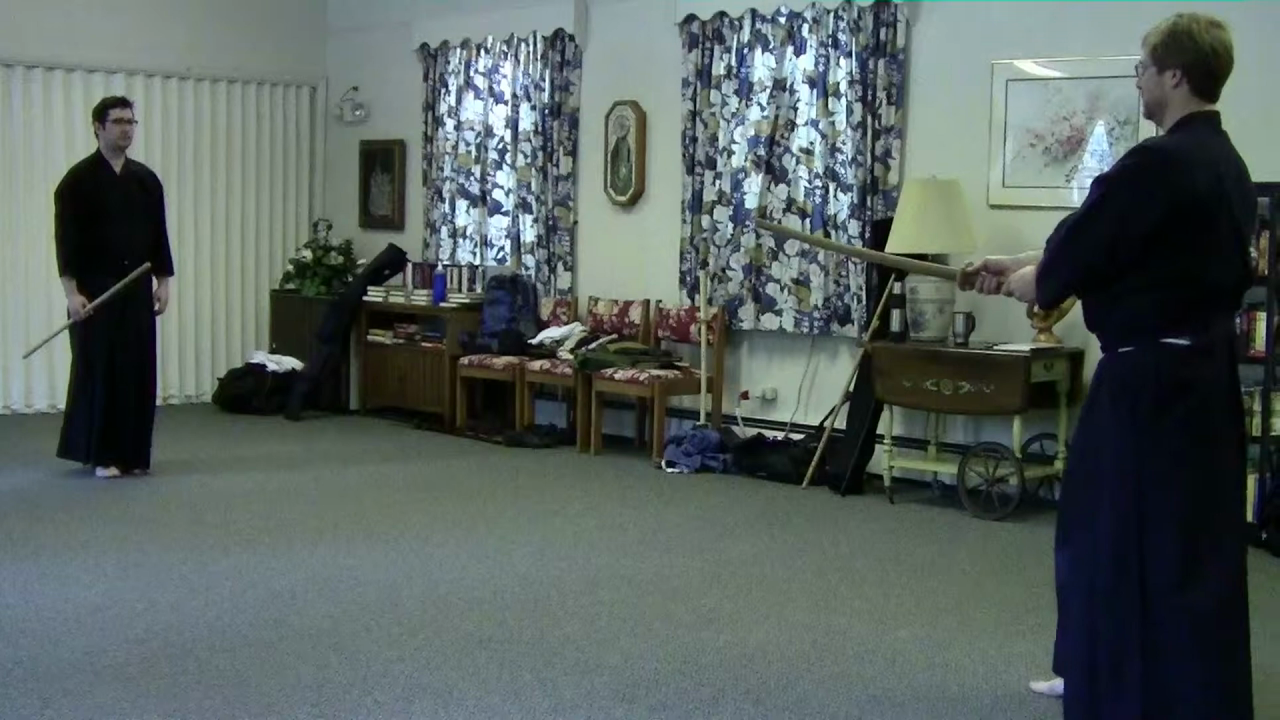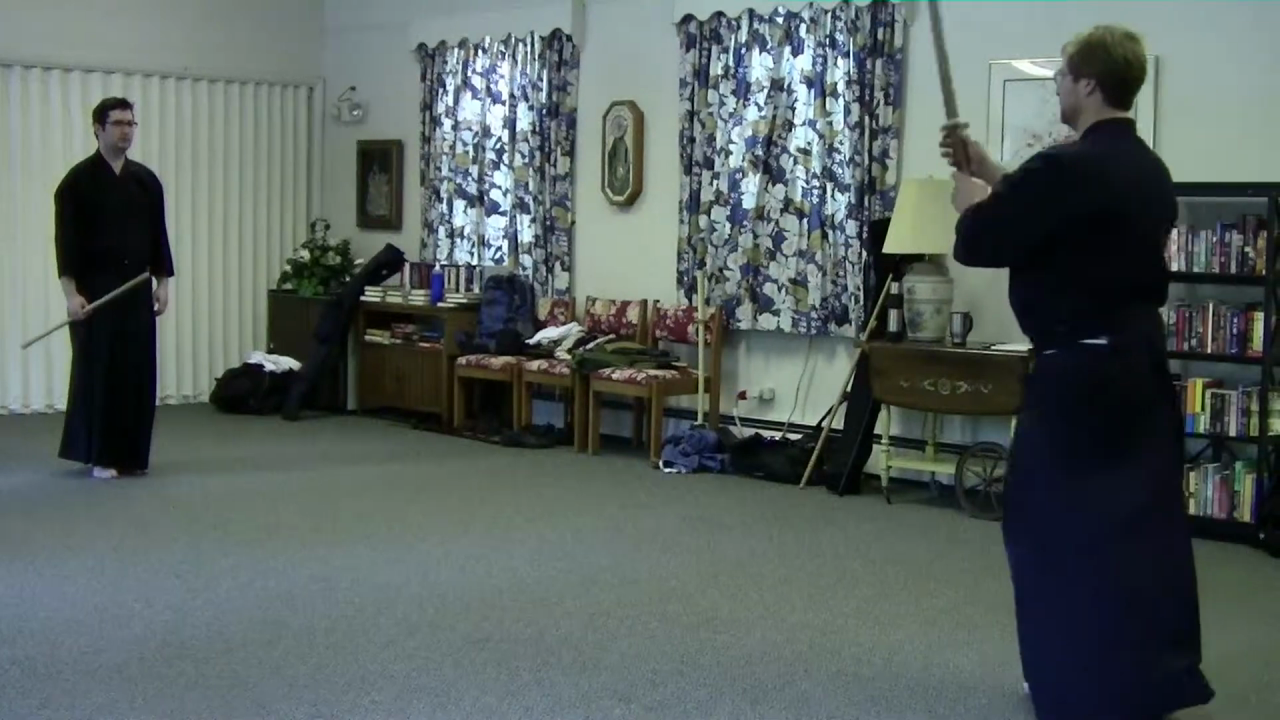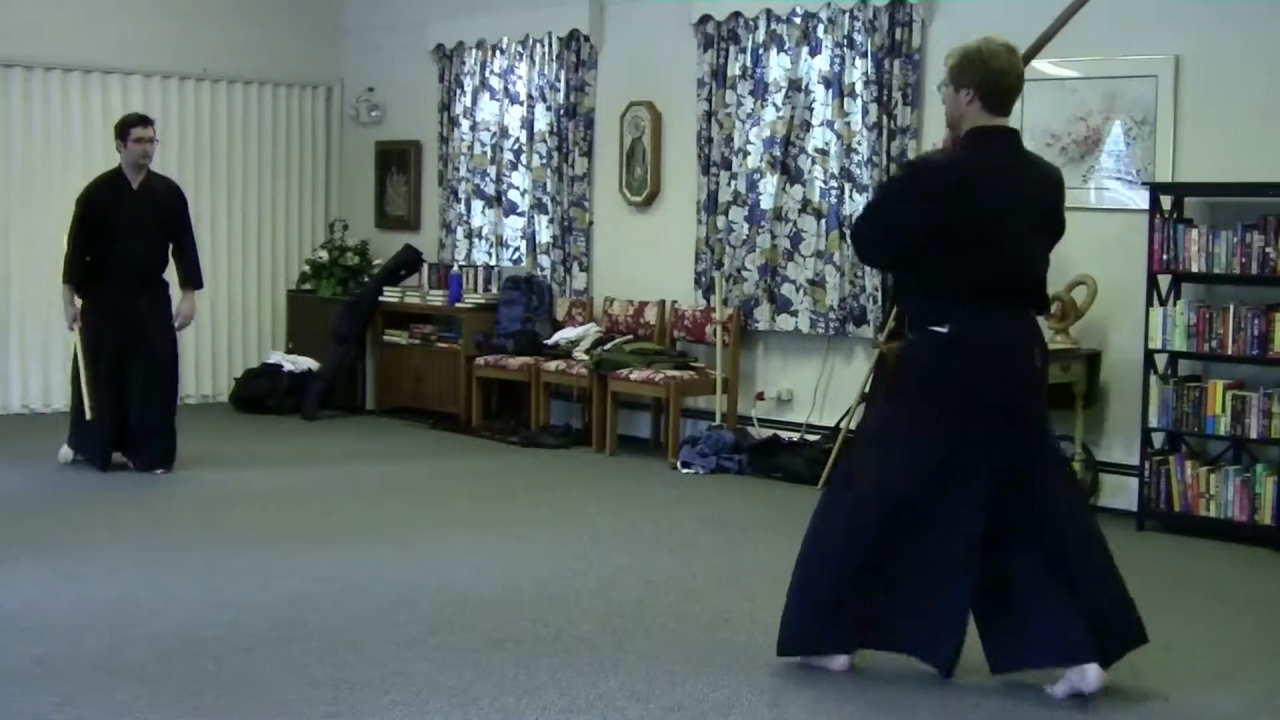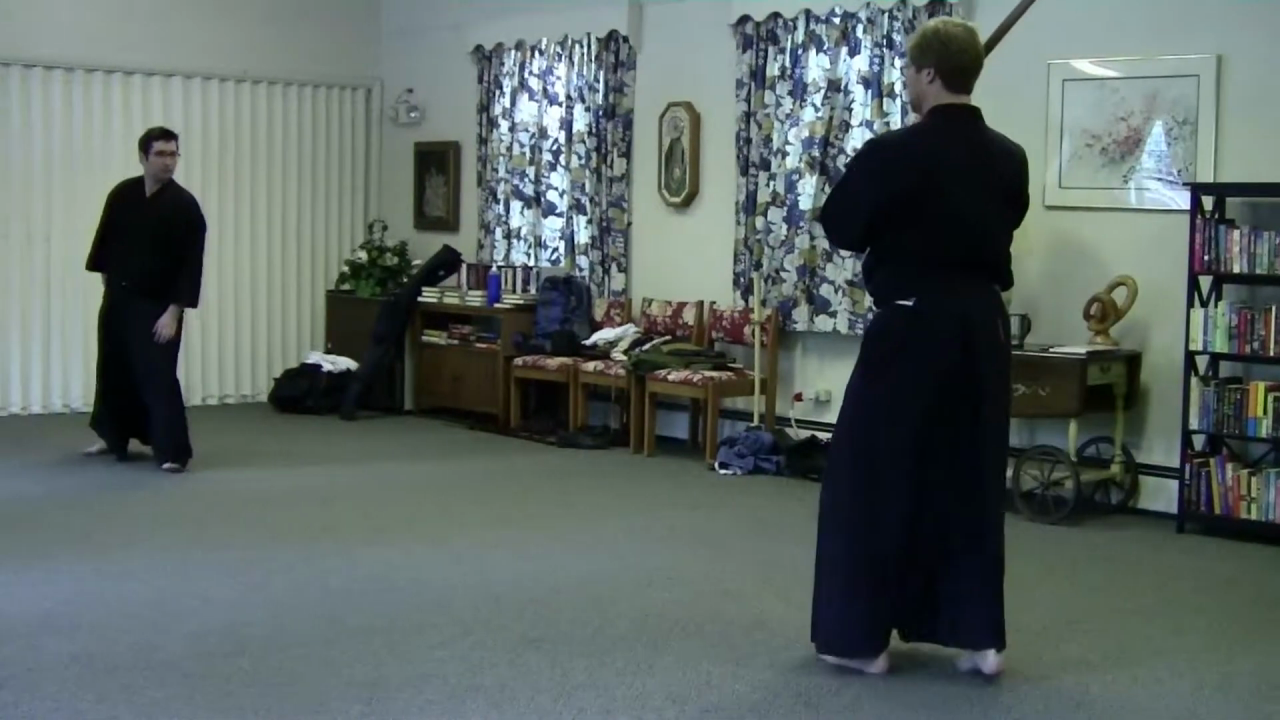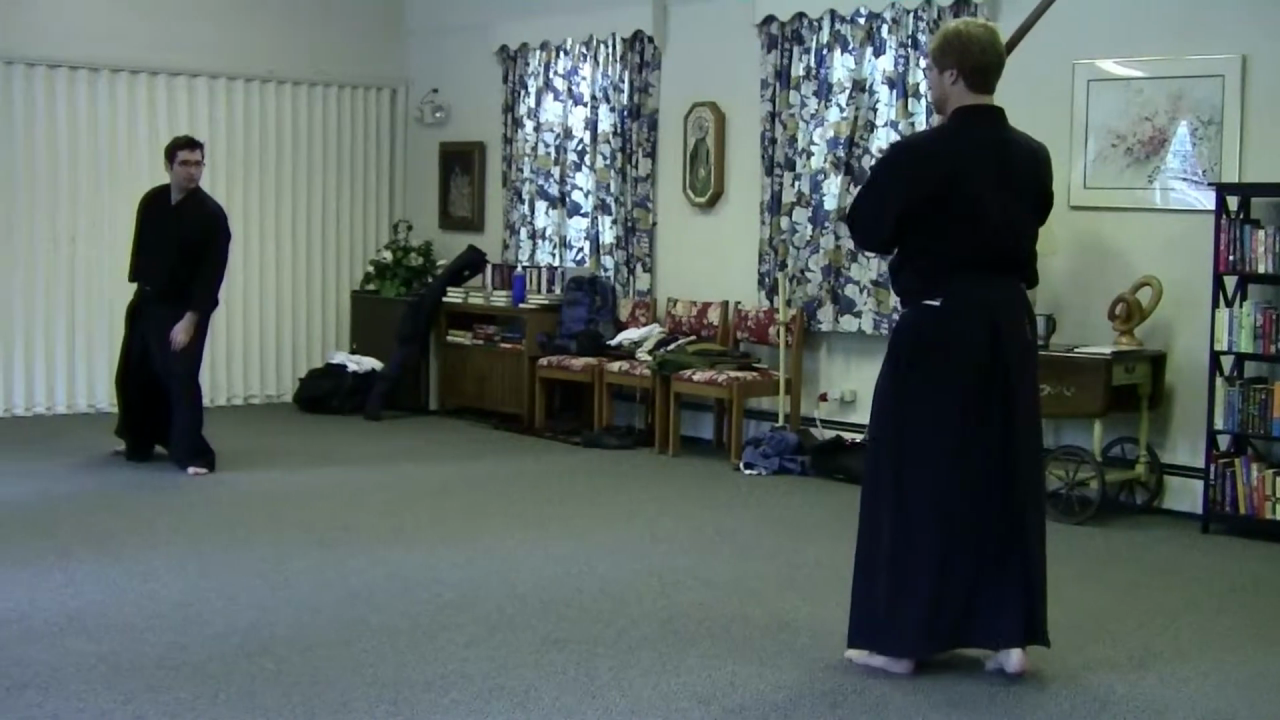
dt=0.5s
person 1, frame 1
left shoulder: (1161, 163)
right shoulder: (1224, 163)
left elbow: (1084, 249)
right elbow: (1103, 239)
left wrist: (1030, 279)
right wrist: (1023, 262)
left hip: (1155, 375)
right hip: (1196, 368)
left knee: (1145, 537)
right knee: (1146, 530)
person 1, frame 2
left shoulder: (1069, 166)
right shoulder: (1146, 170)
left elbow: (982, 240)
left wrist: (970, 199)
right wrist: (990, 172)
left hip: (1083, 366)
right hip: (1133, 361)
left knee: (1067, 524)
right knee: (1128, 522)
person 1, frame 3
left shoulder: (931, 177)
right shoulder: (1044, 180)
left elbow: (871, 243)
left hip: (944, 356)
right hip: (1015, 353)
left knee: (871, 491)
right knee: (1035, 499)
left ankle: (831, 635)
right ankle: (1083, 652)
person 1, frame 4
left shoulder: (892, 153)
right shoulder: (1008, 158)
left elbow: (840, 227)
left hip: (911, 327)
right hip: (981, 327)
left knee: (873, 477)
right knee: (971, 482)
left ankle: (860, 635)
right ankle: (977, 636)
person 1, frame 5
left shoulder: (919, 154)
right shoulder: (1032, 157)
left elbow: (867, 229)
left hip: (937, 326)
right hip: (1008, 325)
left knee: (913, 476)
right knee: (1007, 476)
left ankle: (896, 636)
right ankle: (1010, 635)
person 2, frame 1
left shoulder: (146, 179)
right shoulder: (79, 179)
left elbow: (158, 234)
right elbow: (67, 239)
left wrist: (163, 282)
right wrist: (72, 291)
left hip: (136, 289)
right hip: (94, 289)
left knee: (137, 370)
right knee: (97, 370)
left ankle: (130, 452)
right ankle: (100, 453)
person 2, frame 2
left shoulder: (145, 179)
right shoulder: (79, 179)
left elbow: (158, 235)
right elbow: (66, 240)
left wrist: (162, 282)
right wrist: (71, 292)
left hip: (136, 289)
right hip: (94, 290)
left knee: (138, 371)
right knee: (97, 371)
left ankle: (130, 454)
right ankle: (100, 455)
person 2, frame 3
left shoulder: (168, 193)
right shoulder: (98, 192)
left elbow: (183, 246)
right elbow: (78, 247)
left wrist: (188, 295)
right wrist: (70, 298)
left hip: (150, 297)
right hip: (103, 296)
left knee: (156, 373)
right knee: (97, 371)
left ankle: (150, 453)
right ankle: (82, 442)
person 2, frame 4
left shoulder: (184, 206)
right shoulder: (121, 194)
left elbow: (191, 263)
right elbow: (104, 239)
left wrist: (175, 311)
right wrist: (107, 280)
left hip: (158, 303)
right hip: (119, 296)
left knee: (159, 372)
right knee: (113, 369)
left ankle: (172, 451)
right ankle: (113, 436)
person 2, frame 5
left shoulder: (210, 214)
right shoulder: (151, 202)
left elbow: (211, 274)
right elbow: (141, 250)
left wrist: (190, 320)
right wrist: (142, 288)
left hip: (183, 308)
right hip: (146, 302)
left knee: (181, 376)
right knee: (134, 374)
left ankle: (193, 454)
right ankle: (137, 441)
